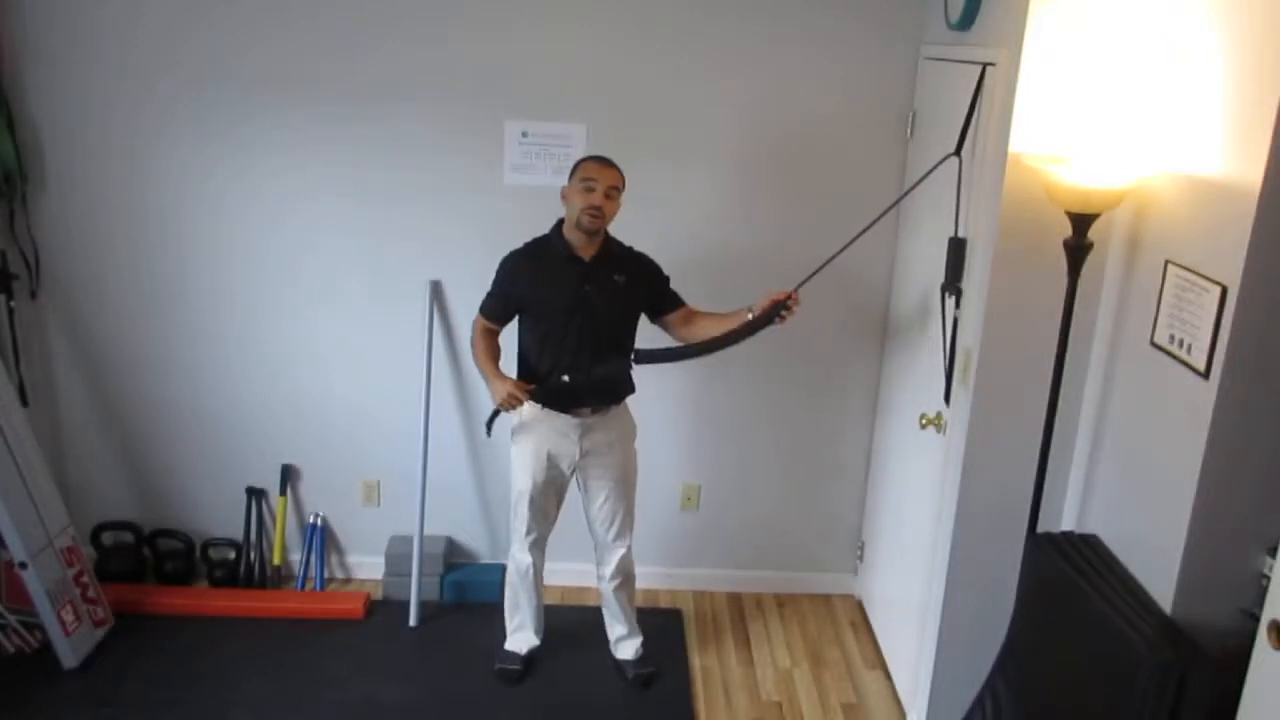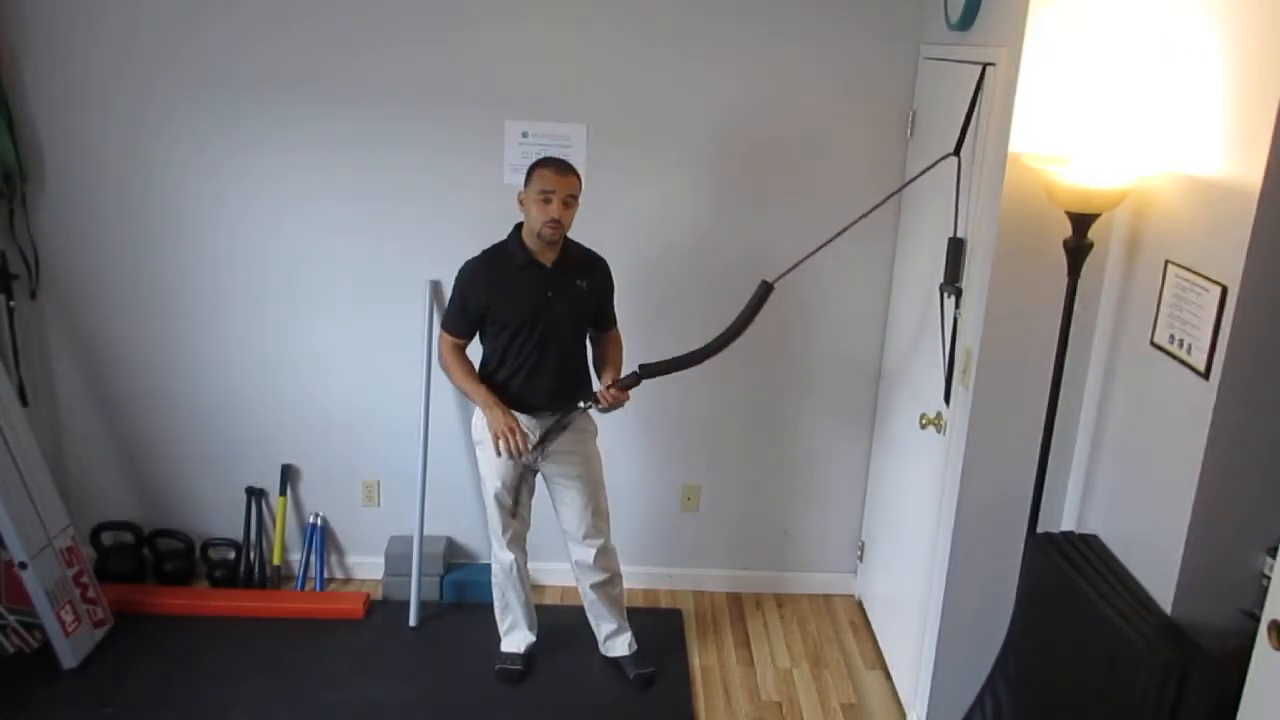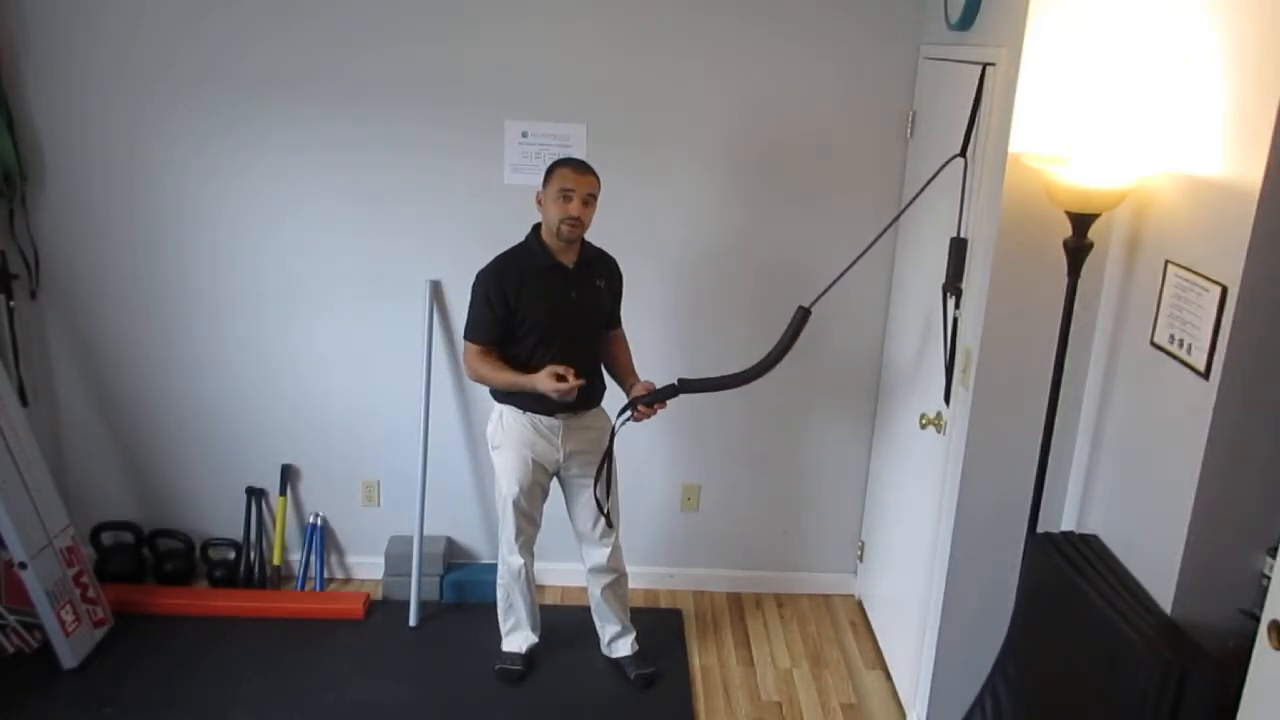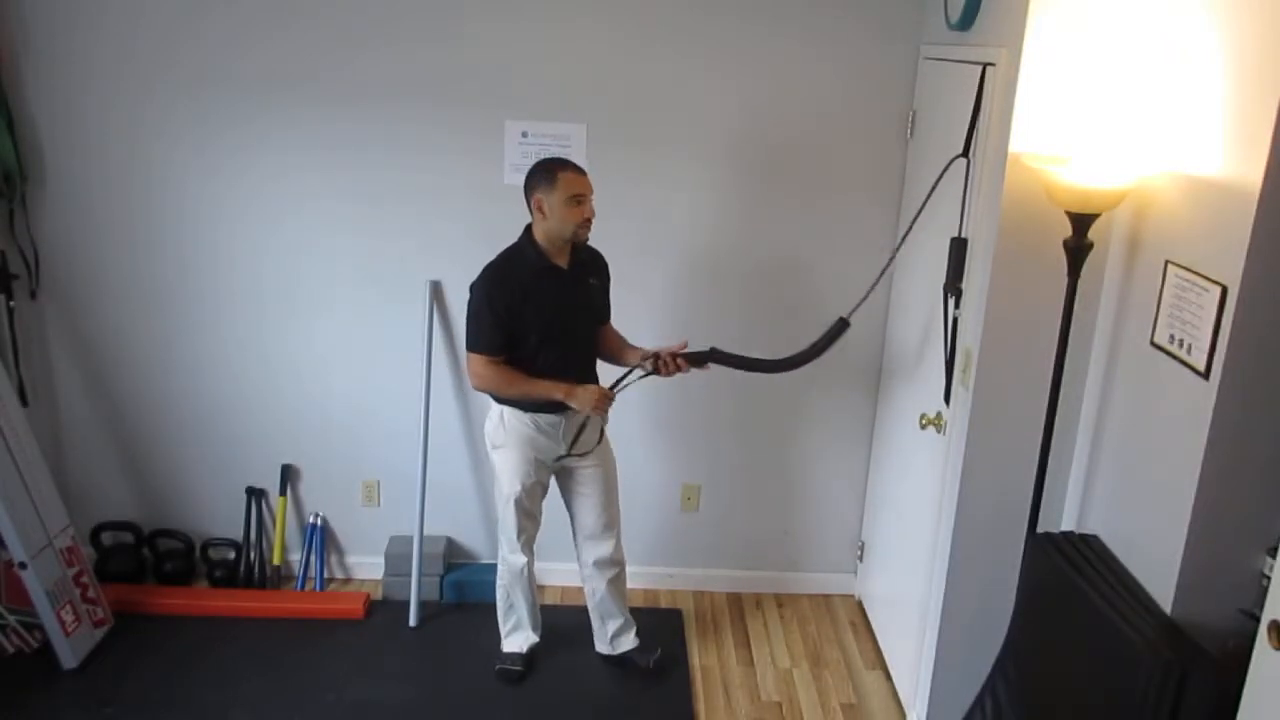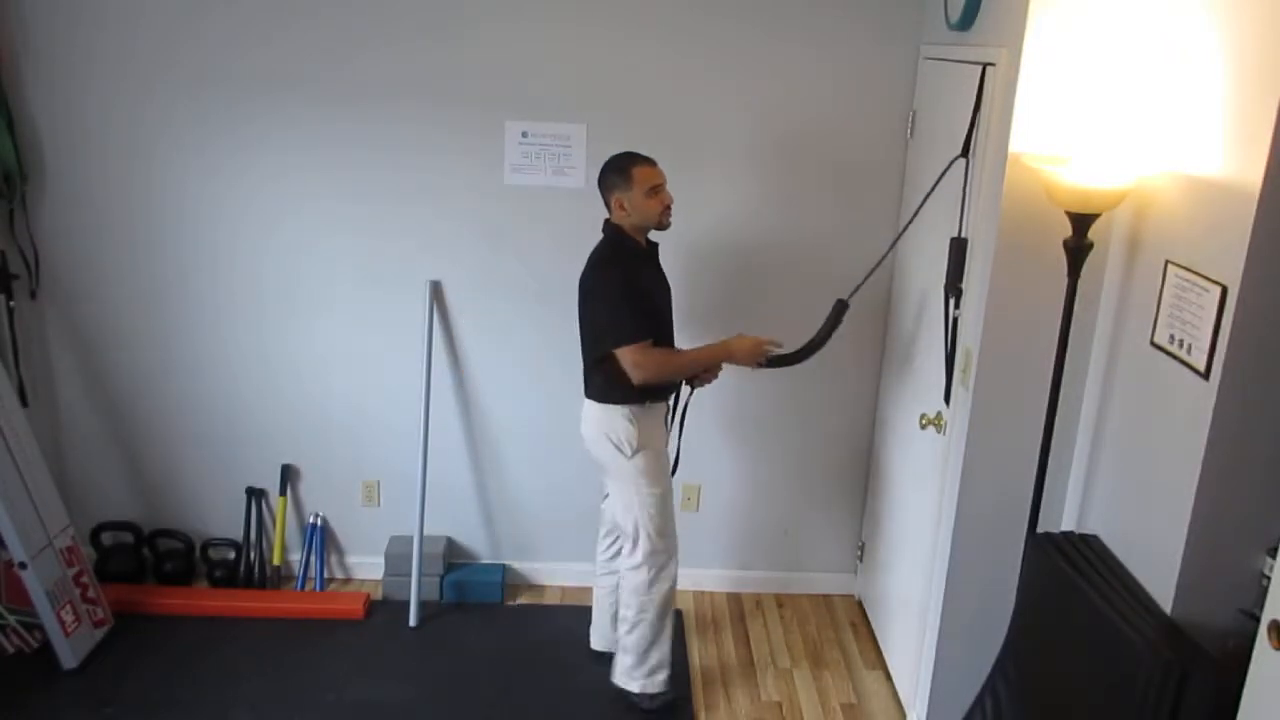
dt=1s
person 1, frame 1
left shoulder: (636, 268)
right shoulder: (524, 263)
left elbow: (685, 325)
right elbow: (484, 329)
left wrist: (751, 315)
right wrist: (493, 377)
left hip: (608, 425)
right hip: (540, 422)
left knee: (615, 543)
right knee: (528, 540)
left ankle: (626, 644)
right ankle: (520, 639)
person 1, frame 2
left shoulder: (592, 269)
right shoulder: (482, 271)
left elbow: (606, 335)
right elbow: (450, 349)
left wrist: (610, 379)
right wrist: (491, 408)
left hip: (571, 425)
right hip: (503, 425)
left knee: (592, 541)
right knee: (507, 543)
left ankle: (617, 642)
right ankle: (516, 640)
person 1, frame 3
left shoulder: (605, 269)
right shoulder: (502, 274)
right elbow: (475, 362)
left wrist: (632, 384)
right wrist: (533, 381)
left hip: (588, 424)
right hip: (522, 425)
left knee: (602, 543)
right knee: (516, 545)
left ankle: (619, 642)
right ankle: (517, 640)
person 1, frame 4
left shoulder: (593, 265)
right shoulder: (499, 279)
right elbow: (482, 374)
left wrist: (645, 357)
right wrist: (566, 392)
left hip: (585, 422)
right hip: (520, 427)
left knee: (601, 540)
right knee: (517, 545)
left ankle: (617, 639)
right ankle: (517, 640)
person 1, frame 5
left shoulder: (641, 252)
right shoulder: (610, 268)
right elbow: (640, 365)
left wrist: (693, 361)
right wrist: (724, 352)
left hip: (641, 414)
right hip: (621, 420)
left knee: (621, 536)
right knee: (653, 551)
left ankle: (610, 638)
right ankle: (639, 677)
